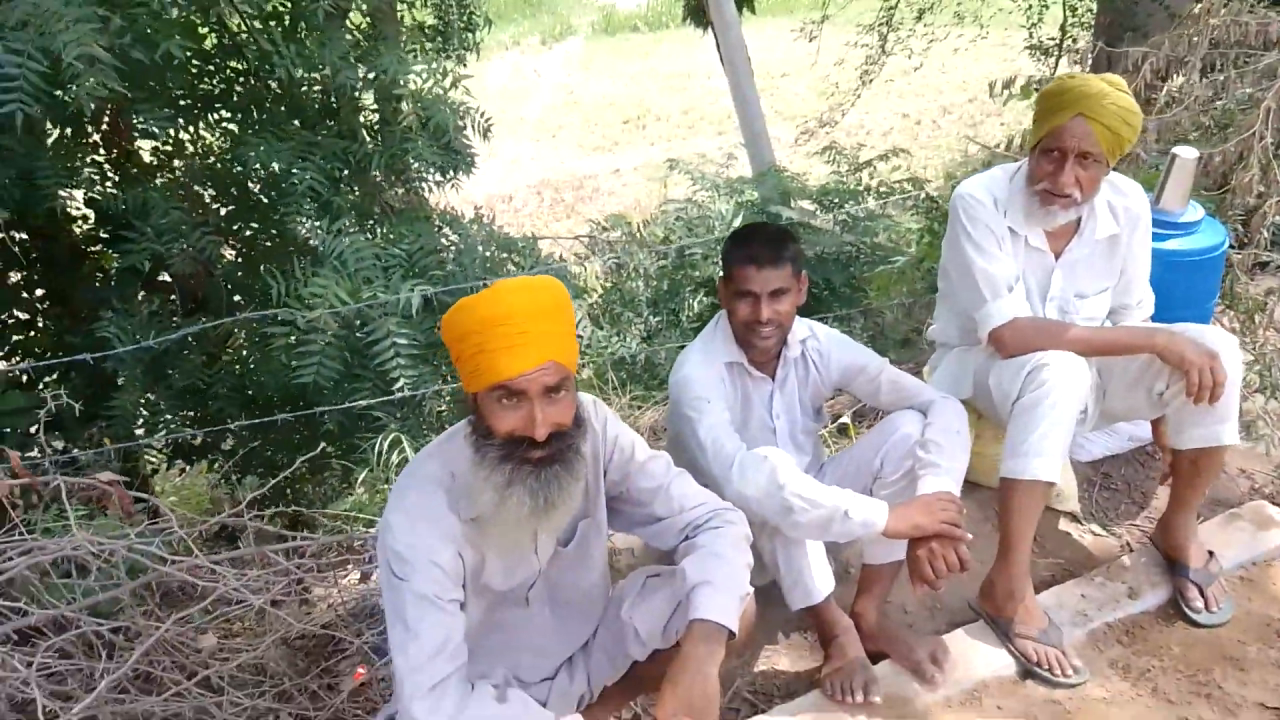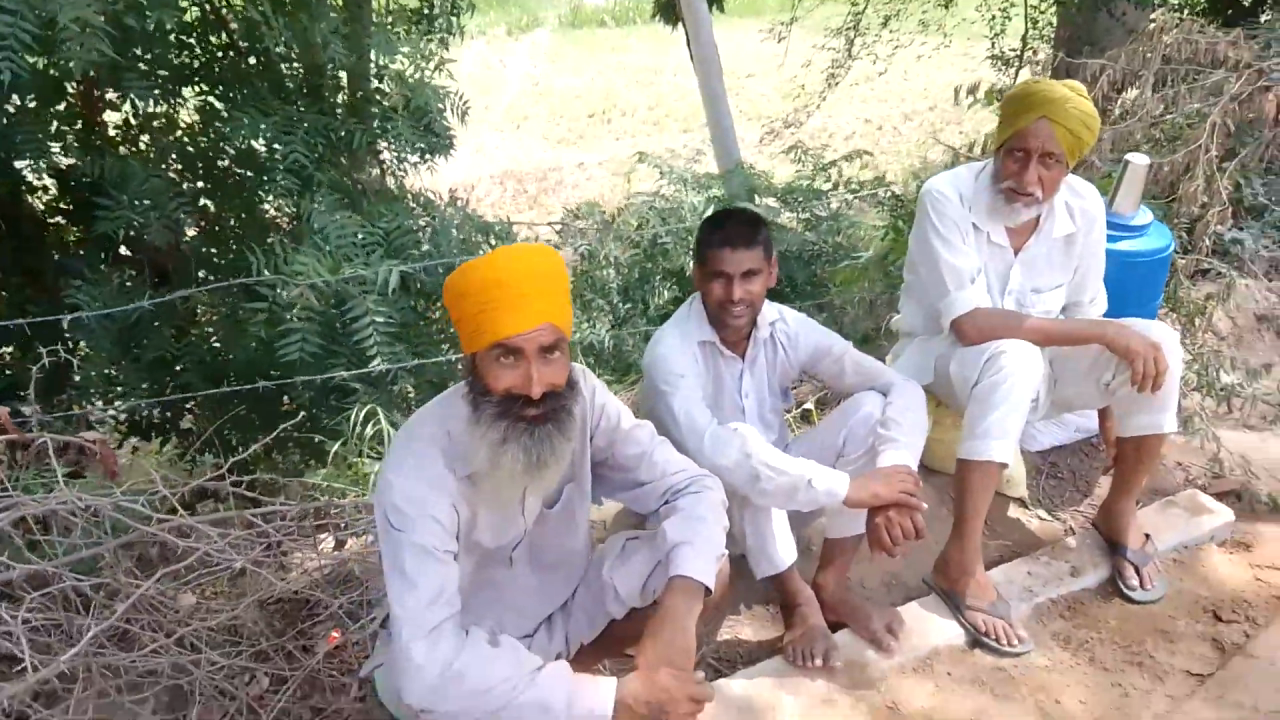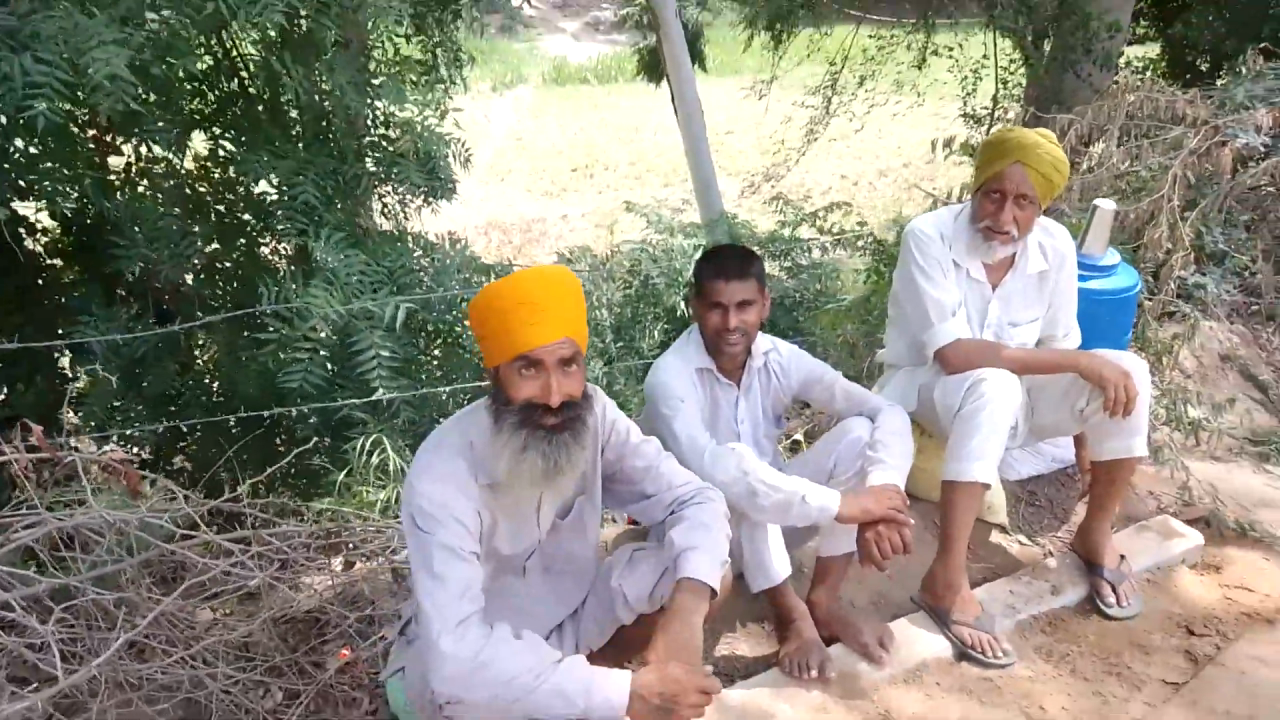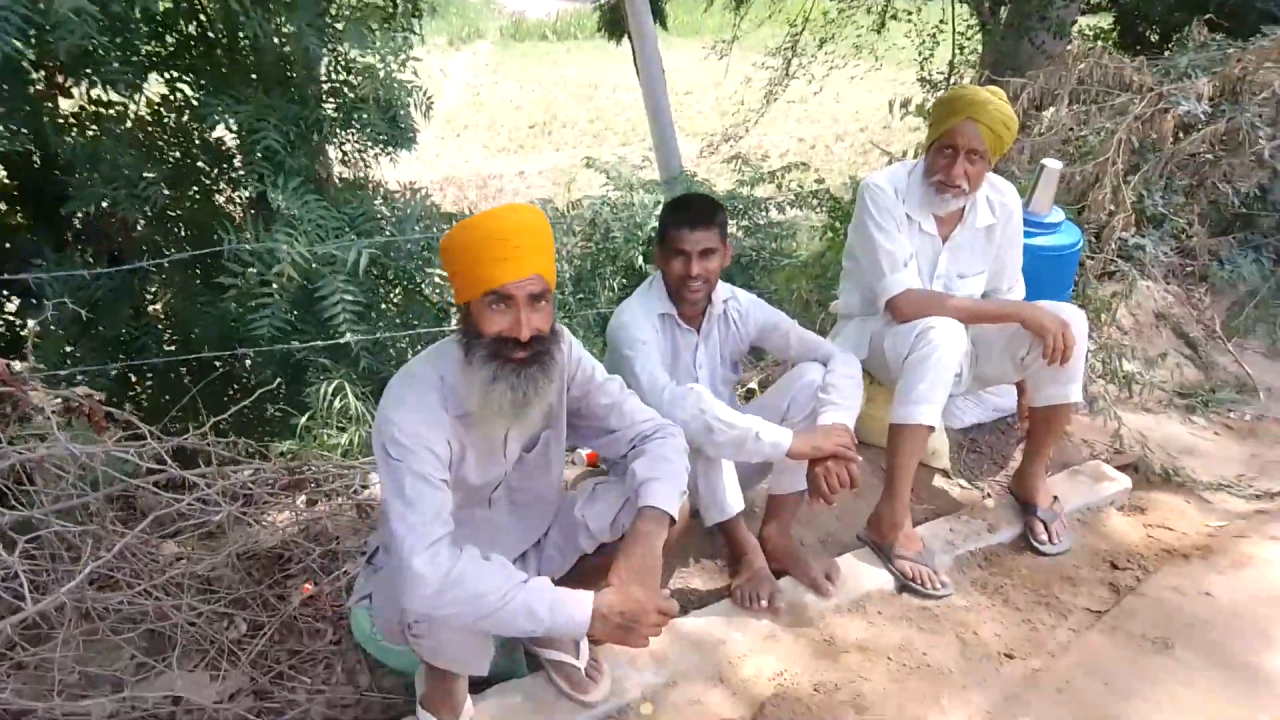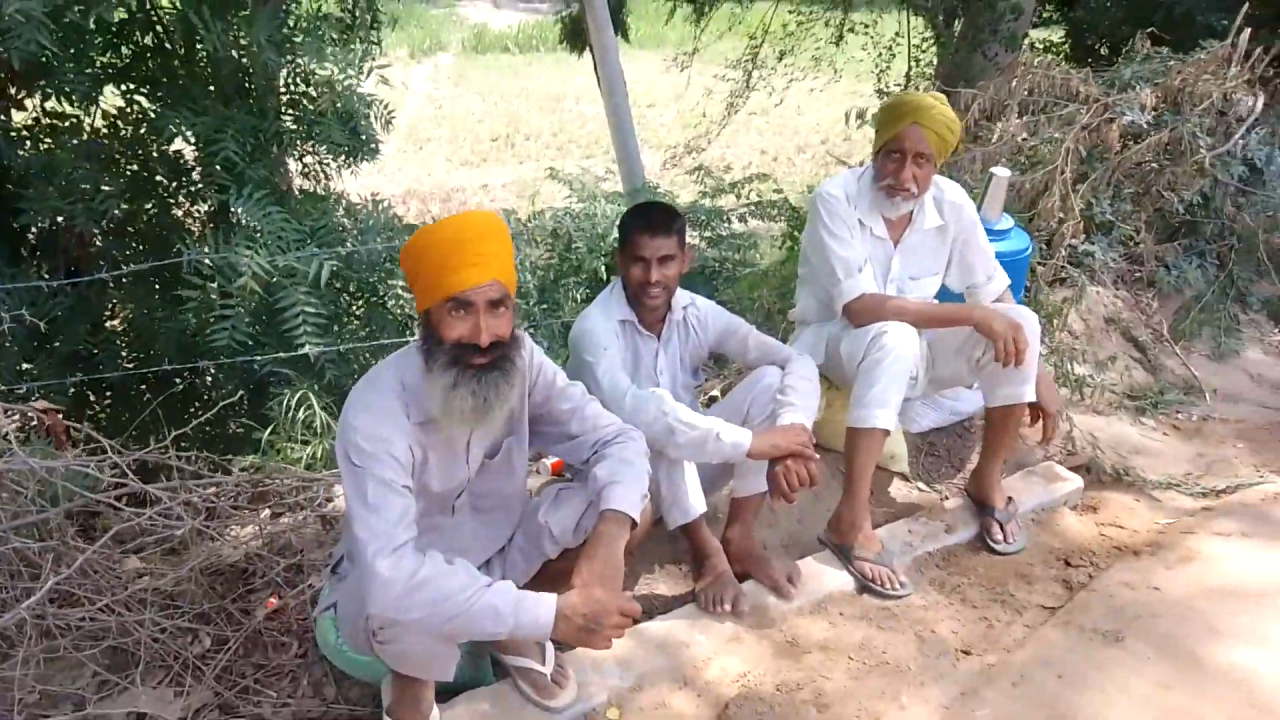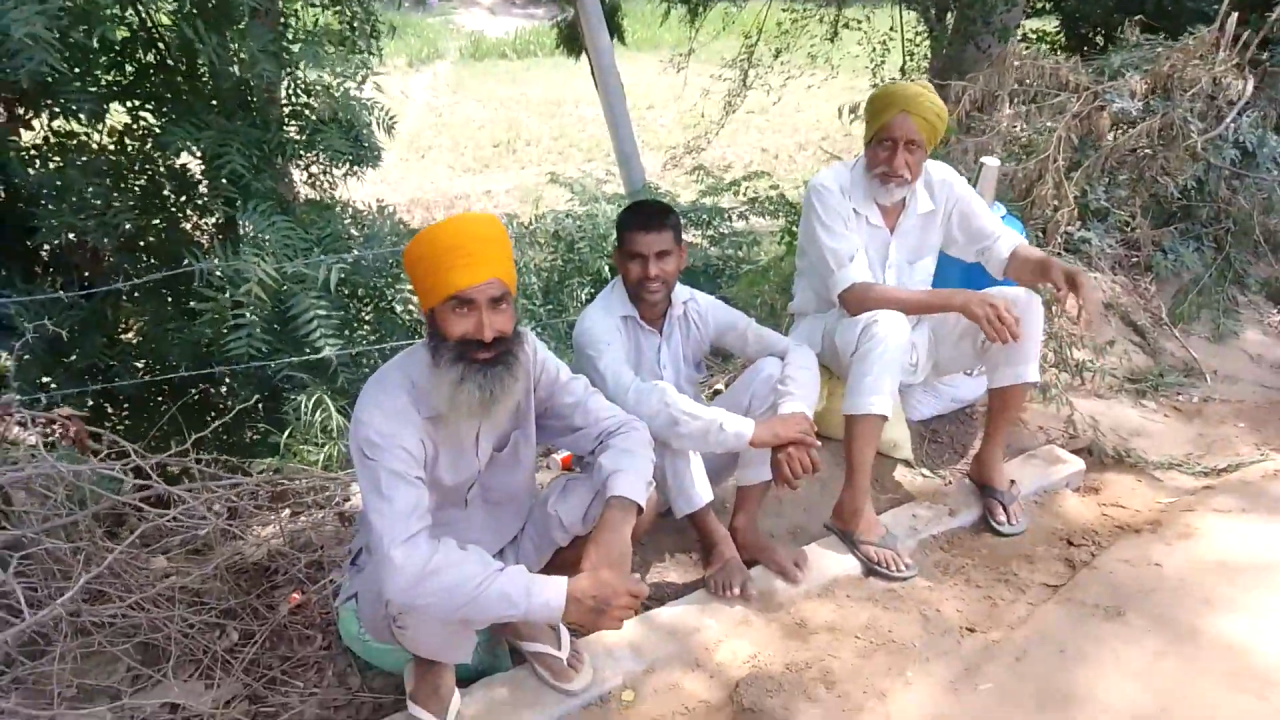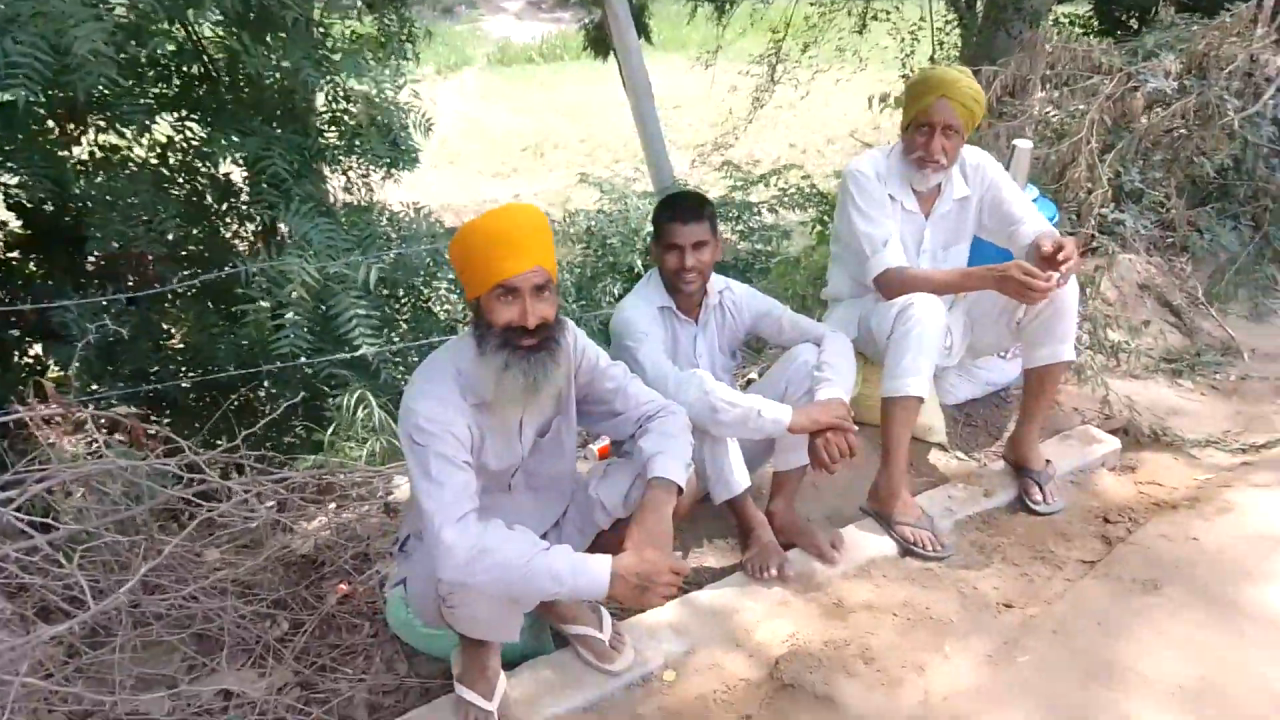
dt=0.3s
person 1, frame 1
left shoulder: (1127, 204)
right shoulder: (980, 200)
left elbow: (1129, 320)
right elbow: (1009, 335)
left wrist: (1164, 416)
right wrist: (1157, 342)
left hip: (1076, 370)
right hip: (980, 367)
left knee: (1213, 350)
right knee: (1057, 370)
left ankle: (1178, 529)
right ankle: (1007, 587)
person 1, frame 2
left shoulder: (1083, 206)
right shoulder: (947, 197)
left elbow: (1081, 317)
right elbow: (971, 324)
left wrist: (1110, 404)
right wrist: (1106, 334)
left hip: (1031, 362)
right hip: (940, 356)
left knee: (1155, 344)
right knee: (1013, 358)
left ankle: (1119, 512)
right ankle: (960, 562)
person 1, frame 3
left shoulder: (1055, 245)
right shoulder: (929, 237)
left elbow: (1057, 348)
right elbow: (954, 355)
left wrist: (1085, 432)
right wrist: (1079, 362)
left hip: (1008, 395)
right hip: (925, 388)
left knee: (1127, 372)
right knee: (994, 385)
left ankle: (1095, 534)
right ankle: (946, 579)
person 1, frame 4
left shoulder: (1002, 201)
right shoulder: (883, 191)
left elbow: (1003, 298)
right elbow: (904, 304)
left wrist: (1026, 379)
right wrist: (1022, 314)
left hip: (955, 344)
right hip: (876, 337)
left knee: (1066, 322)
right knee: (940, 334)
left ankle: (1031, 476)
right ankle: (891, 518)
person 1, frame 5
left shoulder: (951, 201)
right shoulder: (836, 197)
left elbow: (992, 290)
right elbow: (858, 306)
left wrist: (1038, 378)
right wrist: (970, 315)
left hip: (908, 344)
right hip: (830, 343)
left knee: (1019, 325)
right knee: (892, 337)
left ankle: (987, 479)
right ankle: (850, 520)
person 1, frame 6
left shoulder: (941, 184)
right shoulder: (829, 189)
left elbow: (1003, 247)
right elbow: (854, 296)
left wrist: (1050, 267)
right wrist: (958, 301)
left hip: (907, 333)
right hip: (833, 331)
left knee: (1021, 306)
right knee: (886, 327)
left ankle: (989, 462)
right ankle: (853, 506)
person 1, frame 7
left shoulder: (978, 168)
right shoulder: (866, 174)
left elbow: (1030, 232)
right elbow: (889, 280)
left wrist: (1053, 246)
right wrist: (991, 277)
left hip: (944, 317)
right hip: (868, 316)
left knee: (1055, 288)
right knee: (920, 309)
left ankle: (1024, 443)
right ankle: (890, 488)
person 2, frame 1
left shoulder: (591, 427)
right shoulder: (422, 510)
left elbow: (714, 522)
left wrist: (699, 658)
left hip: (585, 646)
left knee: (731, 604)
person 2, frame 2
left shoulder: (579, 395)
right shoulder: (420, 465)
left elbow: (693, 488)
right elbow: (431, 664)
left wrist: (679, 610)
left hip: (561, 605)
right hip: (465, 650)
left knee: (704, 569)
left ankle: (566, 678)
person 2, frame 3
left shoulder: (591, 416)
right shoulder: (444, 474)
left elbow: (697, 502)
right elbow: (456, 653)
left wrist: (686, 613)
left hip: (568, 618)
right hip: (480, 657)
left knee: (708, 564)
right knee: (474, 679)
person 2, frame 4
left shoulder: (557, 353)
right shoulder: (414, 405)
left elbow: (657, 436)
right elbow: (429, 575)
left wrist: (648, 537)
right wrist: (589, 612)
left hip: (532, 542)
right hip: (439, 581)
left knee: (662, 506)
right knee: (443, 601)
left ankle: (543, 622)
right ankle: (445, 672)
person 2, frame 5
left shoulder: (519, 359)
right shoulder: (378, 411)
left elbow: (619, 441)
right elbow: (392, 577)
left wrist: (610, 538)
right wrist: (552, 614)
left hip: (498, 551)
right hip: (400, 588)
left knee: (630, 506)
right knee: (412, 605)
left ankle: (507, 627)
right ankle: (412, 678)
person 2, frame 6
left shoulder: (523, 356)
right shoulder: (388, 407)
left elbow: (623, 432)
right elbow: (406, 566)
left wrist: (617, 523)
right wrist: (562, 597)
left hip: (508, 543)
right hip: (413, 575)
left knee: (635, 496)
right knee: (425, 599)
left ankle: (517, 614)
right ankle: (432, 664)
person 2, frame 7
left shoulder: (563, 344)
right shoulder: (435, 396)
left elbow: (661, 416)
right elbow: (457, 547)
left wrist: (657, 505)
right wrist: (607, 576)
left hip: (551, 526)
right hip: (451, 566)
left knee: (672, 482)
right knee: (478, 579)
left ankle: (562, 599)
right ankle: (479, 643)
person 3, frame 1
left shoulder: (818, 345)
right shoulder: (697, 373)
left elbow: (942, 407)
right elbow: (740, 483)
left wrist: (934, 506)
right wrist: (885, 518)
left hip: (811, 512)
left knee: (909, 428)
right knee: (768, 471)
left ankle: (869, 616)
right ankle: (835, 630)
person 3, frame 2
left shoulder: (788, 329)
right shoulder: (671, 351)
left elbow: (902, 389)
right elbow: (711, 453)
left wrist: (892, 479)
right wrist: (846, 488)
left hip: (779, 489)
left knee: (870, 407)
right knee: (735, 458)
left ankle: (830, 588)
right ankle: (797, 600)
person 3, frame 3
left shoulder: (780, 359)
right shoulder: (670, 377)
left elbow: (888, 414)
right elbow: (711, 471)
left wrist: (882, 497)
right wrist: (839, 505)
left hip: (772, 516)
left knee: (859, 431)
right knee: (734, 483)
left ankle: (824, 602)
right ankle: (791, 614)
person 3, frame 4
left shoulder: (739, 307)
right shoulder: (633, 322)
left elbow: (840, 360)
right elbow: (670, 408)
left wrist: (832, 435)
right wrist: (790, 442)
left hip: (728, 456)
left knee: (811, 377)
right knee: (692, 425)
left ankle: (775, 538)
right ankle: (744, 549)
person 3, frame 5
left shoulder: (698, 314)
right shoulder: (595, 329)
left elbow: (798, 362)
right elbow: (632, 410)
left wrist: (790, 432)
right wrist: (749, 442)
left hip: (689, 466)
left knee: (770, 380)
right knee: (656, 427)
left ankle: (739, 541)
right ankle: (707, 552)
person 3, frame 6
left shoulder: (698, 308)
right shoulder: (597, 326)
left elbow: (796, 353)
right elbow: (636, 403)
left wrist: (792, 422)
right wrist: (752, 430)
left hip: (694, 456)
left knee: (770, 371)
right knee: (658, 417)
left ankle: (745, 528)
right ankle: (714, 539)
person 3, frame 7
left shoulder: (733, 298)
right shoulder: (634, 317)
left elbow: (832, 340)
right elbow: (676, 393)
left wrist: (829, 409)
right wrist: (790, 418)
left hip: (732, 444)
left knee: (807, 357)
right knee: (700, 406)
left ankle: (782, 512)
right ankle: (751, 523)
